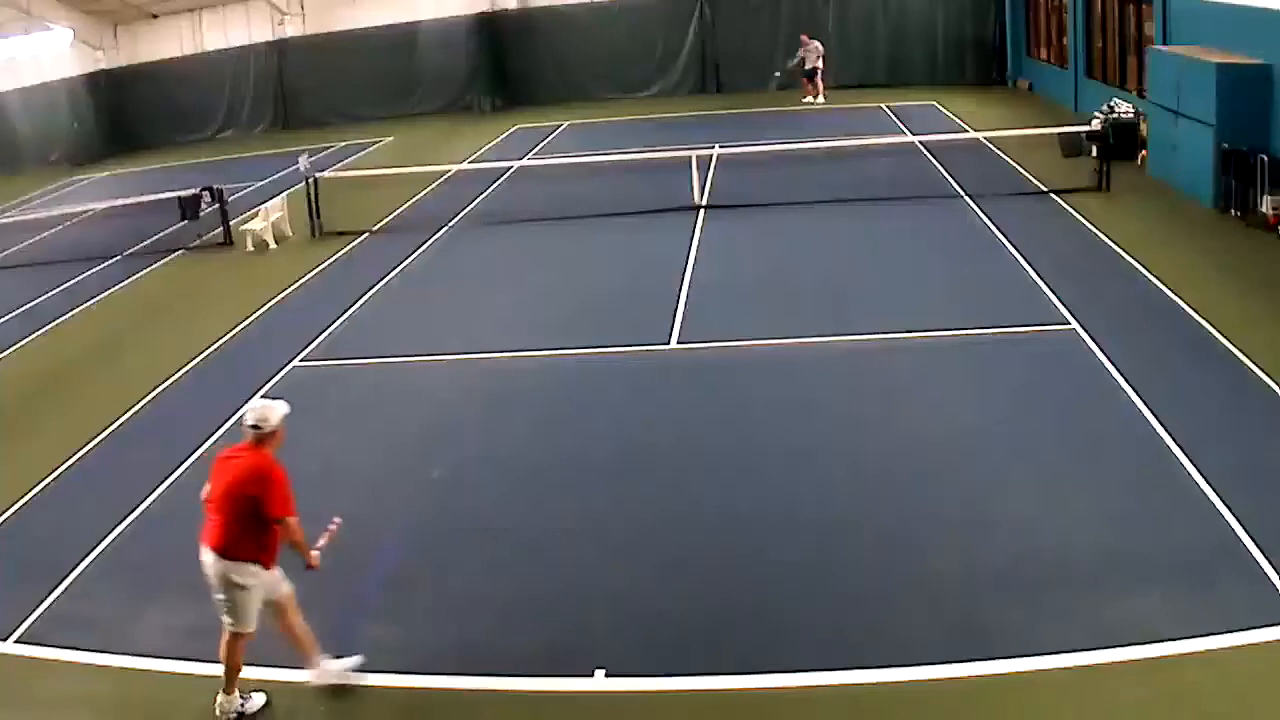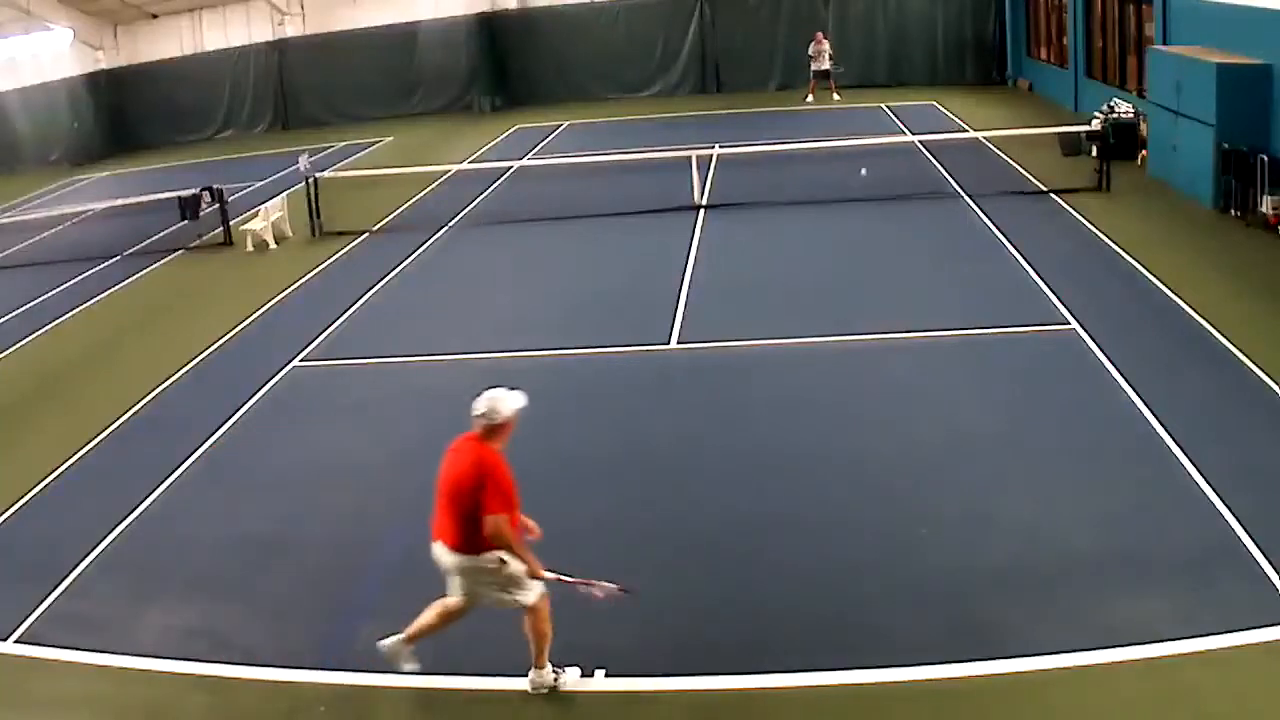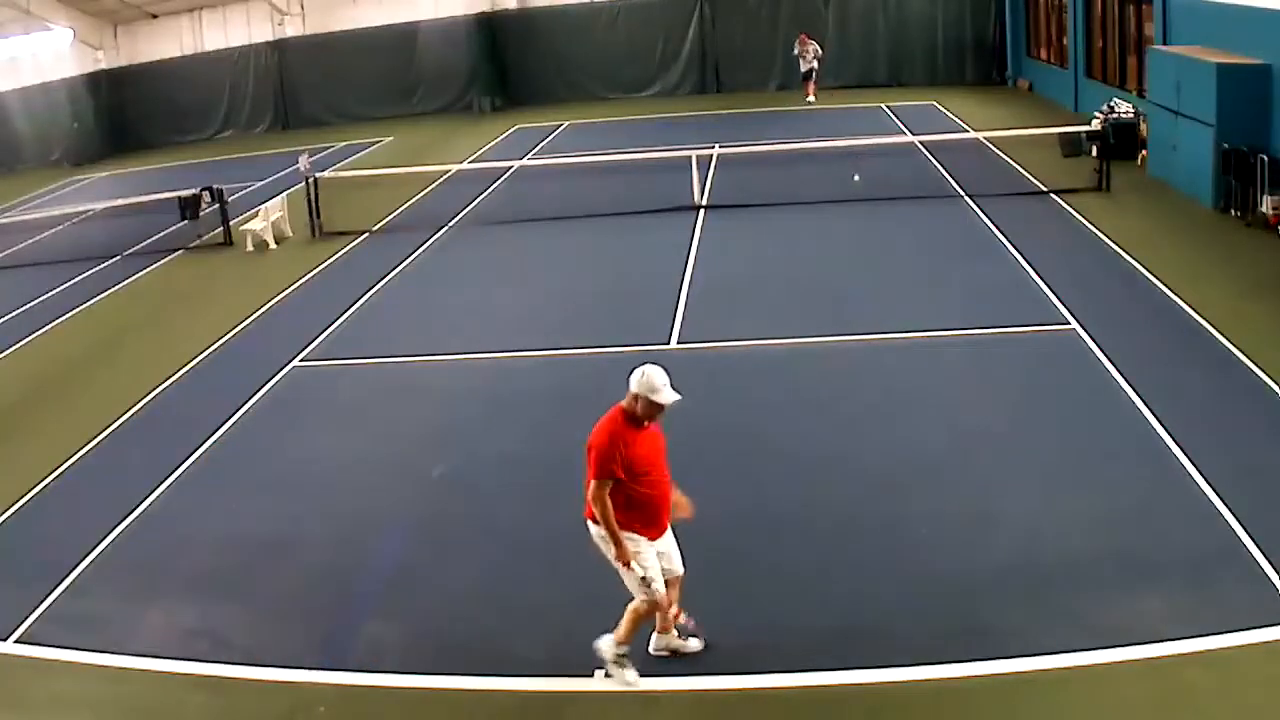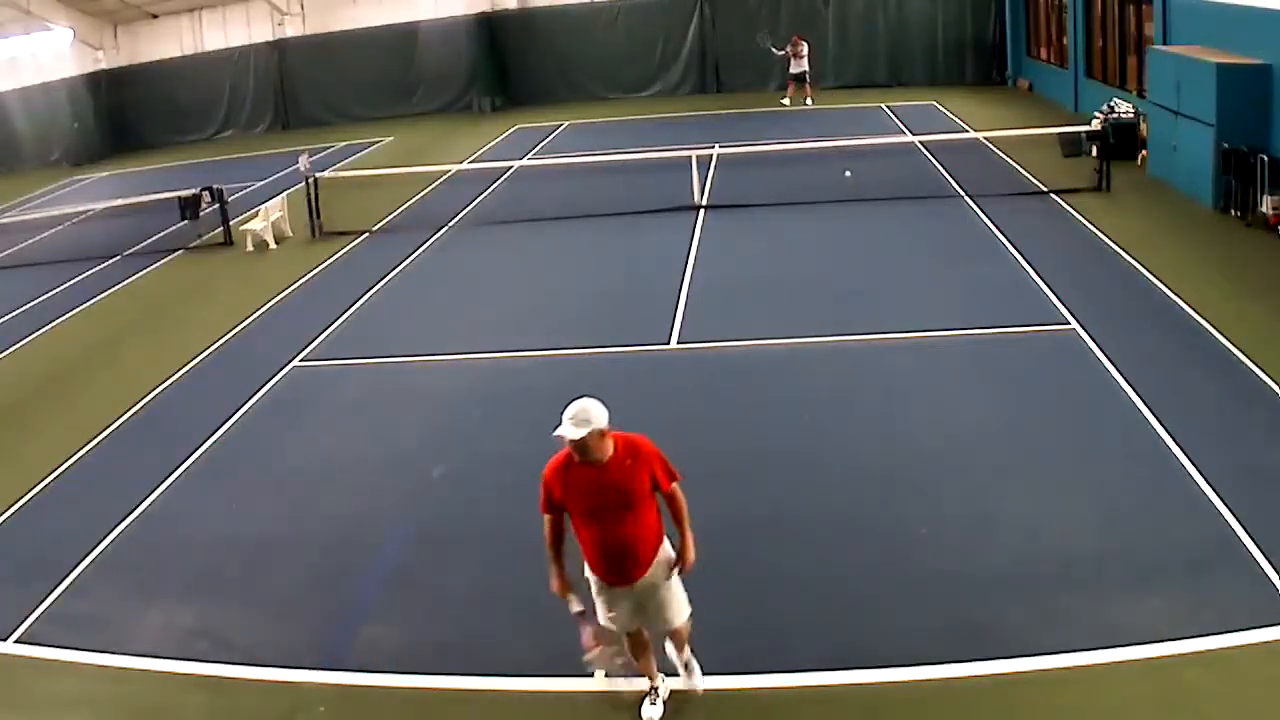
dt=0.7s
person 1, frame 1
left shoulder: (226, 457)
right shoulder: (269, 471)
left elbow: (207, 497)
right elbow: (288, 527)
right wrist: (308, 555)
left hip: (217, 551)
right hip: (238, 564)
left knee: (285, 603)
right knee: (240, 630)
left ankle: (321, 668)
person 1, frame 2
left shoulder: (462, 446)
right shoulder: (493, 466)
right elbow: (494, 529)
left wrist: (517, 518)
right wrist: (527, 561)
left hip: (446, 545)
right hip: (478, 555)
left knee: (460, 601)
right knee: (536, 600)
left ankle: (401, 642)
right ankle: (542, 674)
person 1, frame 3
left shoulder: (646, 420)
right shoulder: (611, 435)
right elbow: (597, 495)
left wrist: (673, 492)
right wrist: (619, 544)
left hip: (655, 525)
right hip: (624, 531)
left knee: (674, 577)
right knee: (655, 598)
left ankle: (664, 637)
right ankle: (615, 646)
person 1, frame 4
left shoulder: (641, 452)
right shoulder: (557, 472)
left elbow: (672, 491)
right elbow: (553, 522)
left wrist: (686, 540)
right wrist: (558, 572)
left hip: (651, 560)
right hip: (603, 573)
left knee: (676, 625)
right knee: (633, 632)
left ankle: (681, 652)
right ankle: (656, 684)
